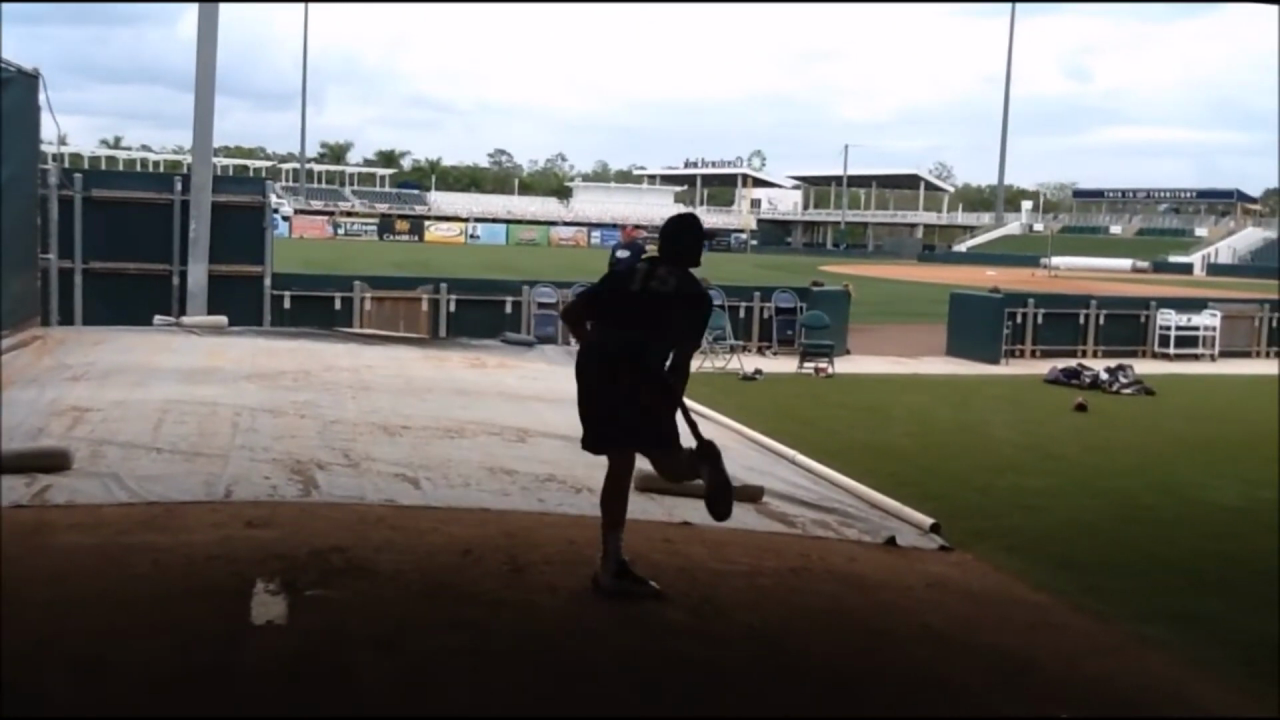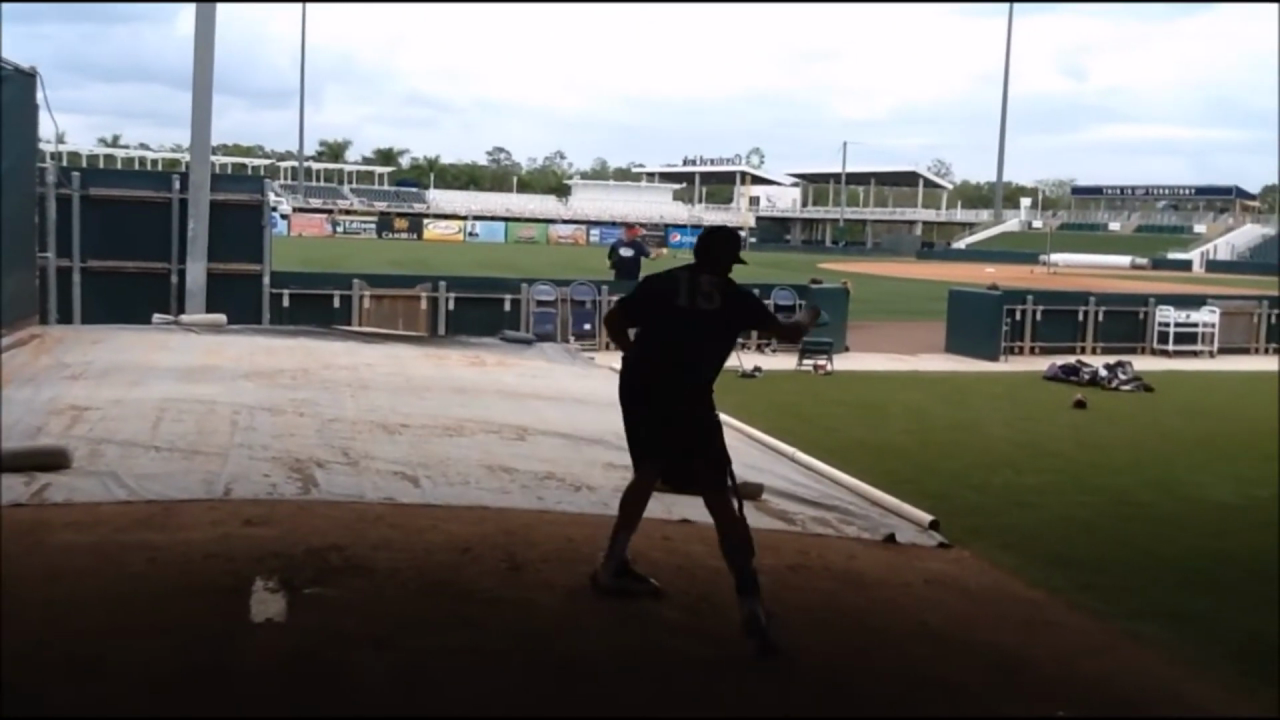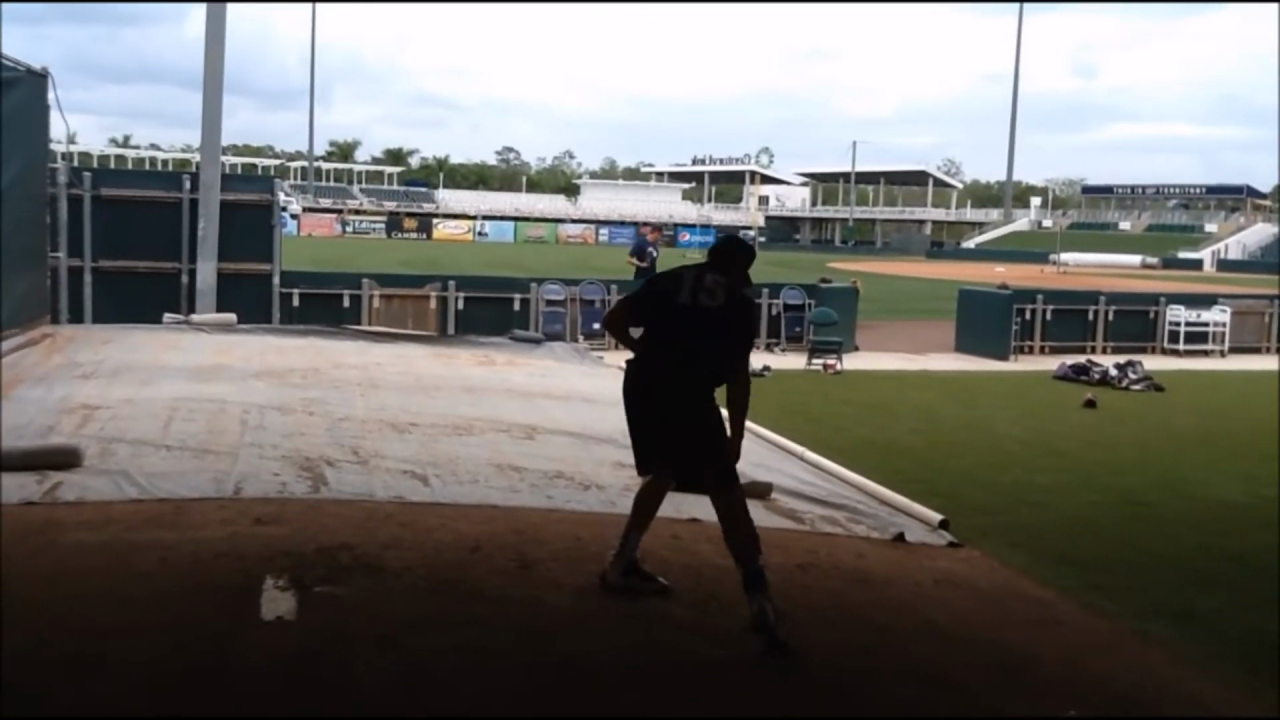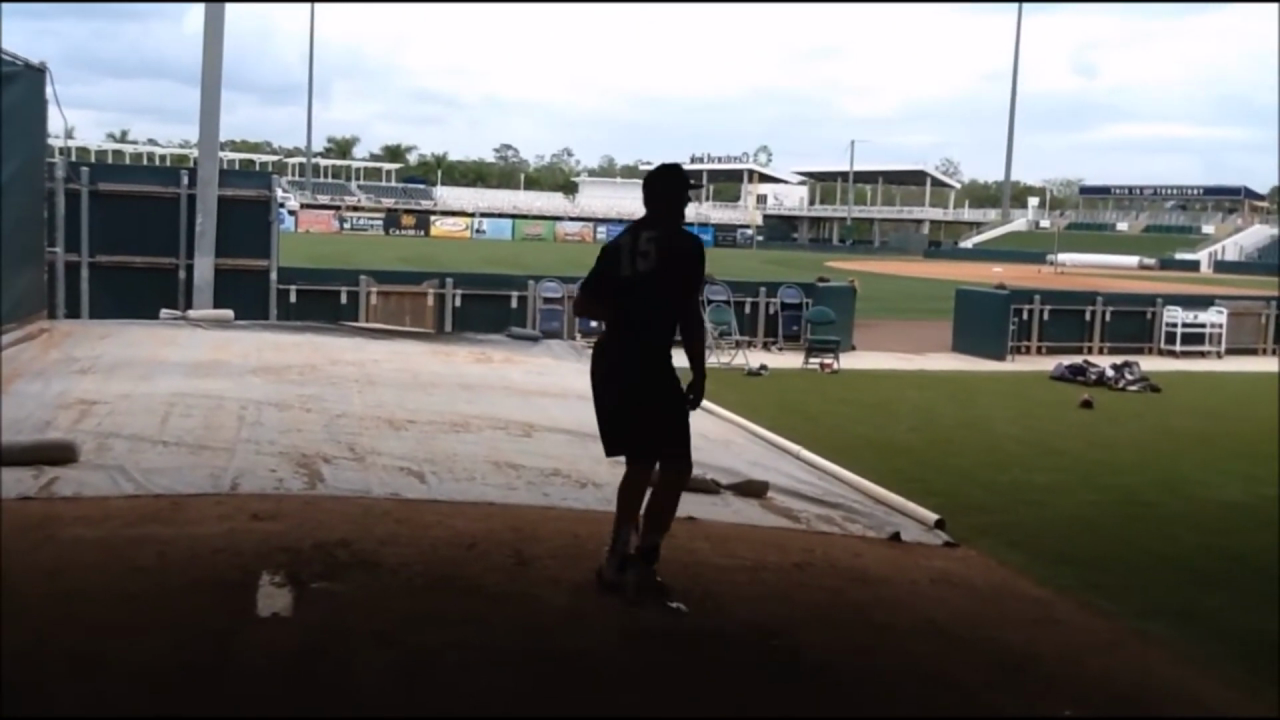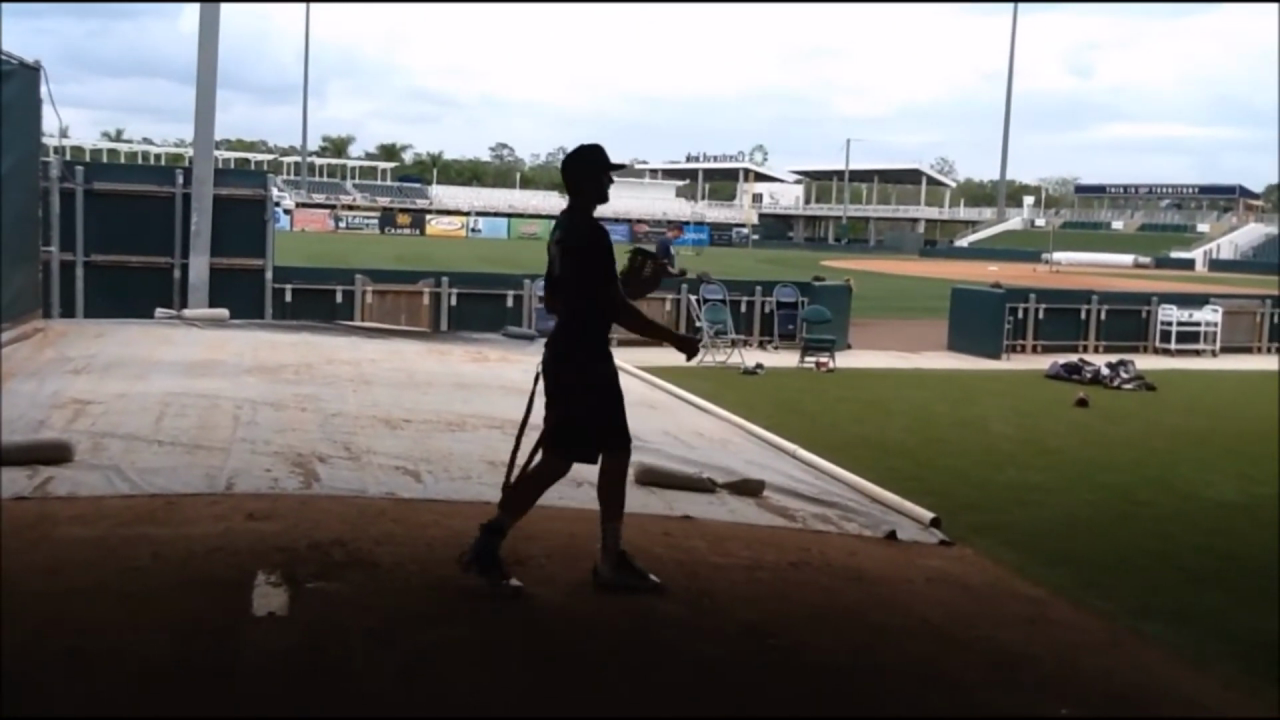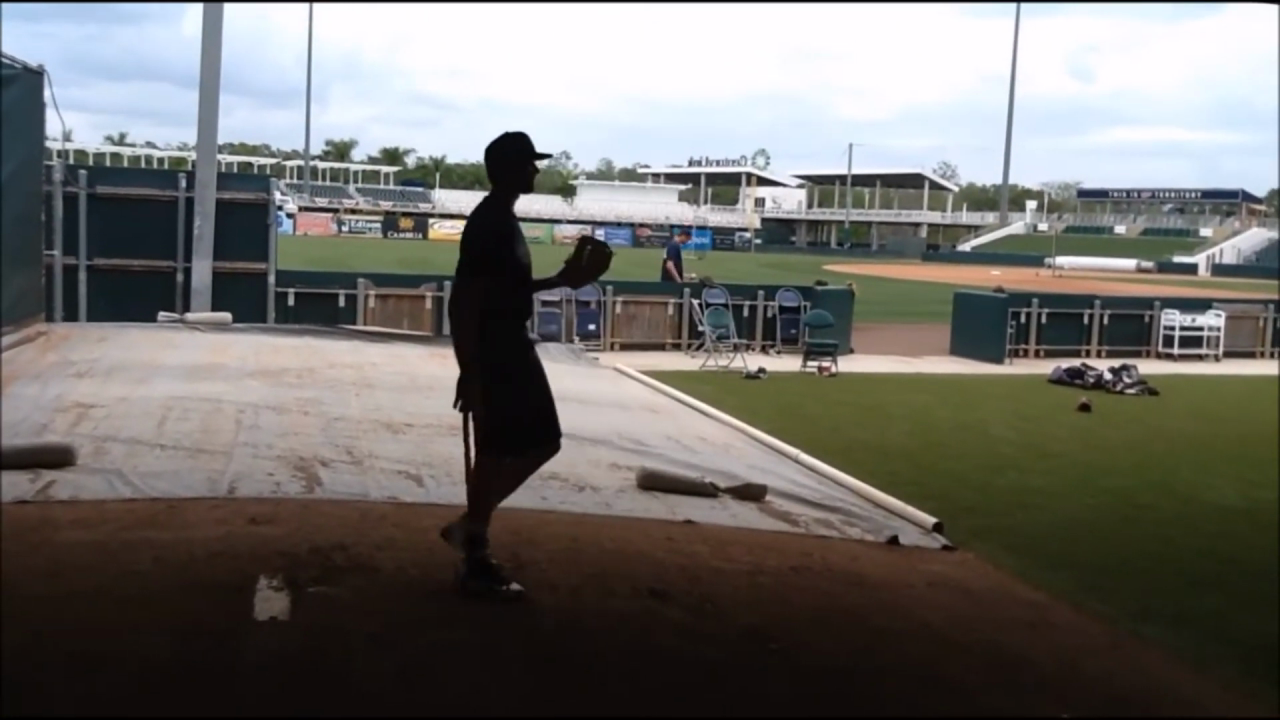
dt=0.4s
person 1, frame 1
left shoulder: (623, 273)
right shoulder: (696, 296)
left elbow: (571, 314)
right elbow: (680, 361)
right wrist: (669, 407)
left hip: (595, 363)
right hip: (639, 372)
left knee: (621, 461)
right knee: (670, 462)
left ankle: (611, 566)
right ankle: (704, 468)
person 1, frame 2
left shoulder: (659, 283)
right shoulder: (736, 297)
left elbow: (614, 321)
right elbow: (787, 332)
right wrist: (809, 318)
left hip: (639, 386)
right hip: (686, 395)
left knee: (648, 472)
right knee: (719, 496)
left ankle: (613, 566)
right ankle: (751, 603)
person 1, frame 3
left shoulder: (666, 281)
right shoulder: (741, 302)
left elbow: (614, 319)
right elbow: (737, 374)
right wrist: (737, 435)
left hip: (642, 384)
right hip: (688, 393)
left knee: (662, 472)
right knee: (727, 493)
left ankle: (622, 564)
right ankle: (758, 598)
person 1, frame 4
left shoulder: (617, 245)
right shoulder: (686, 245)
left elbow: (584, 305)
right elbow: (690, 316)
right wrist: (698, 374)
left hip: (608, 362)
right hip: (649, 365)
left knee: (641, 461)
right knee: (675, 464)
left ankle: (621, 560)
right ankle: (642, 565)
person 1, frame 5
left shoulder: (564, 231)
right shoulder: (590, 234)
left elbow: (554, 301)
right elbow: (616, 309)
right wrist: (675, 339)
left hip: (569, 355)
right hip: (581, 360)
left knee: (616, 452)
right knee: (556, 460)
left ankle: (612, 558)
right ankle: (487, 545)
person 1, frame 6
left shoulder: (502, 219)
right shoulder: (488, 223)
right elbow: (464, 302)
left wrist: (559, 280)
right wrist: (470, 372)
left hip: (513, 350)
right hip: (492, 357)
left knee: (541, 444)
right knee: (498, 455)
left ankle: (469, 527)
right ankle: (475, 559)
